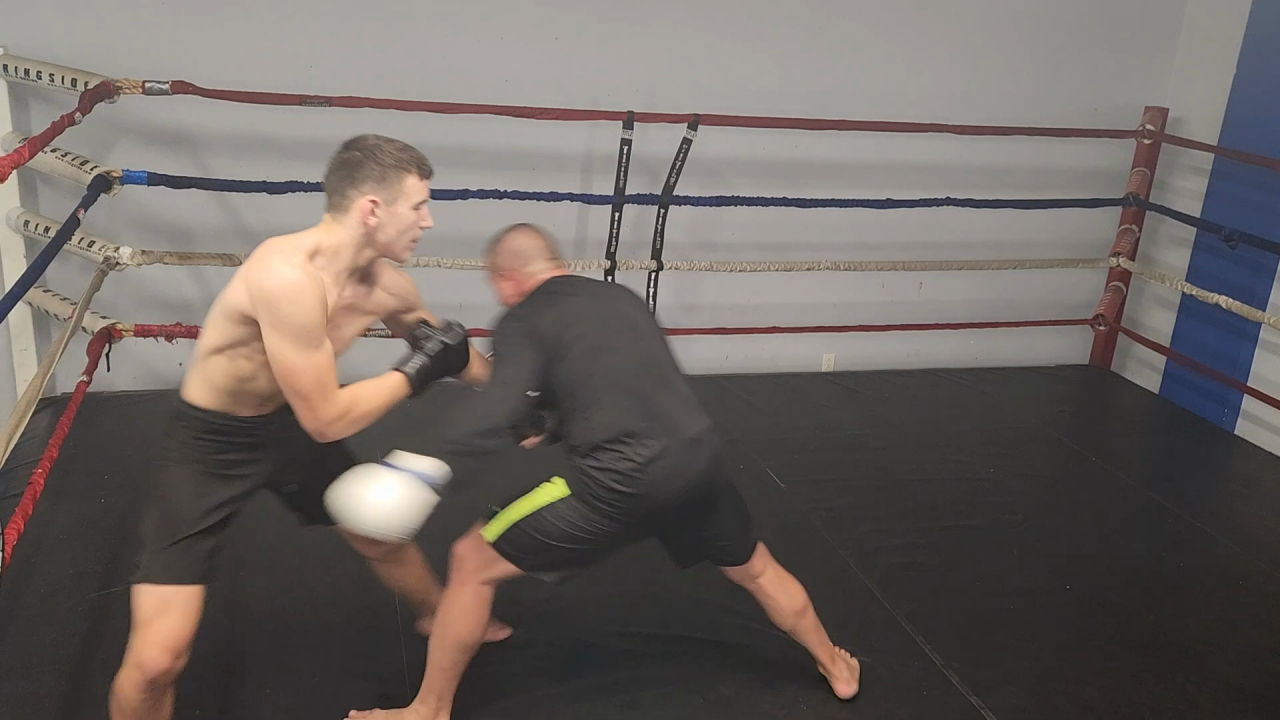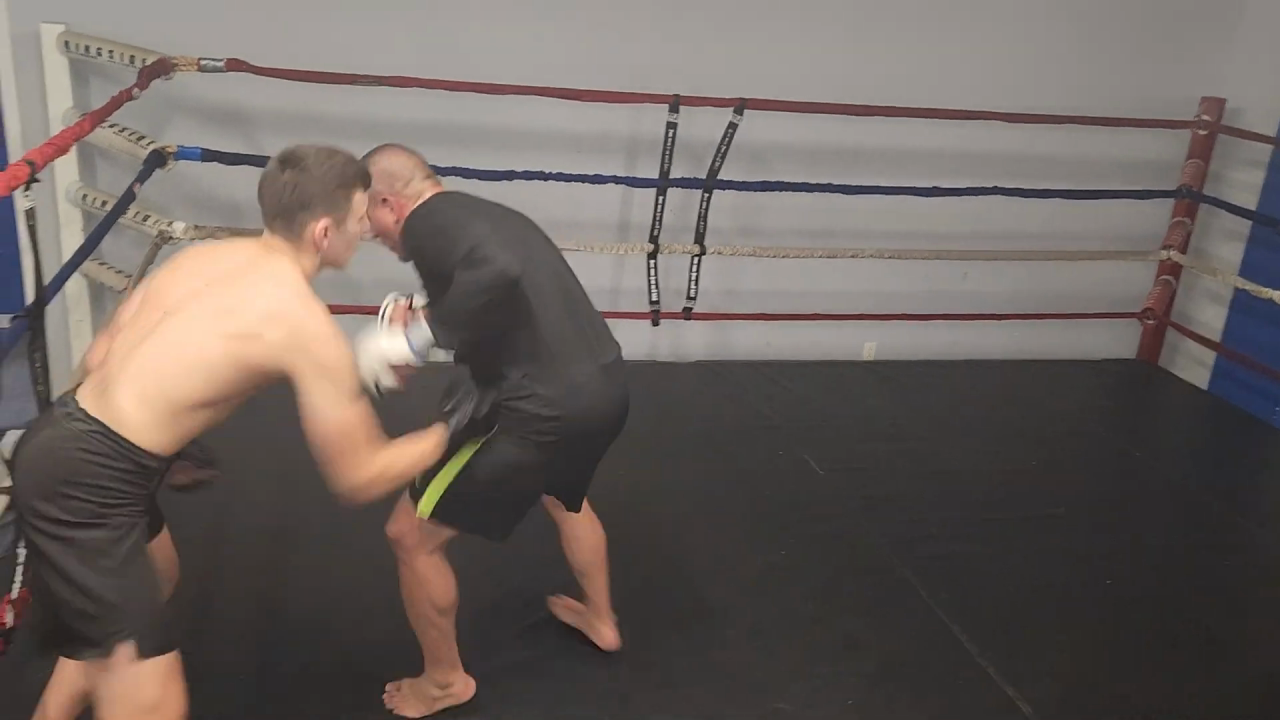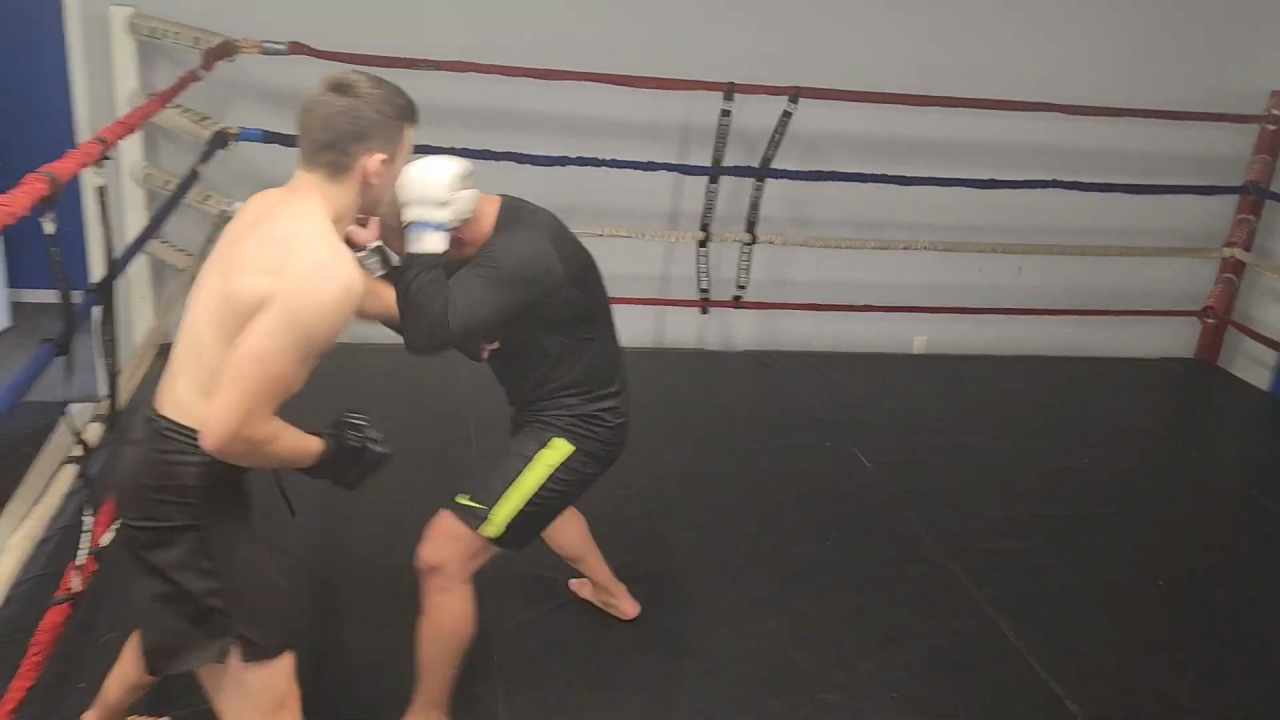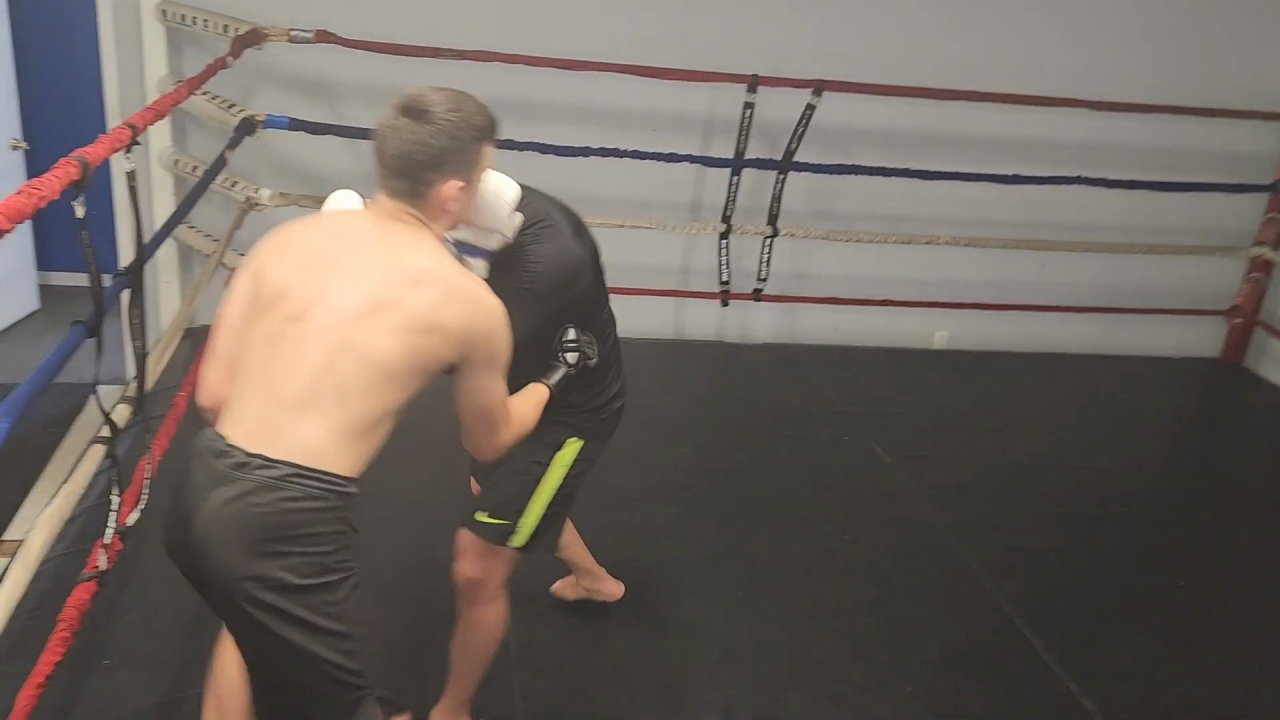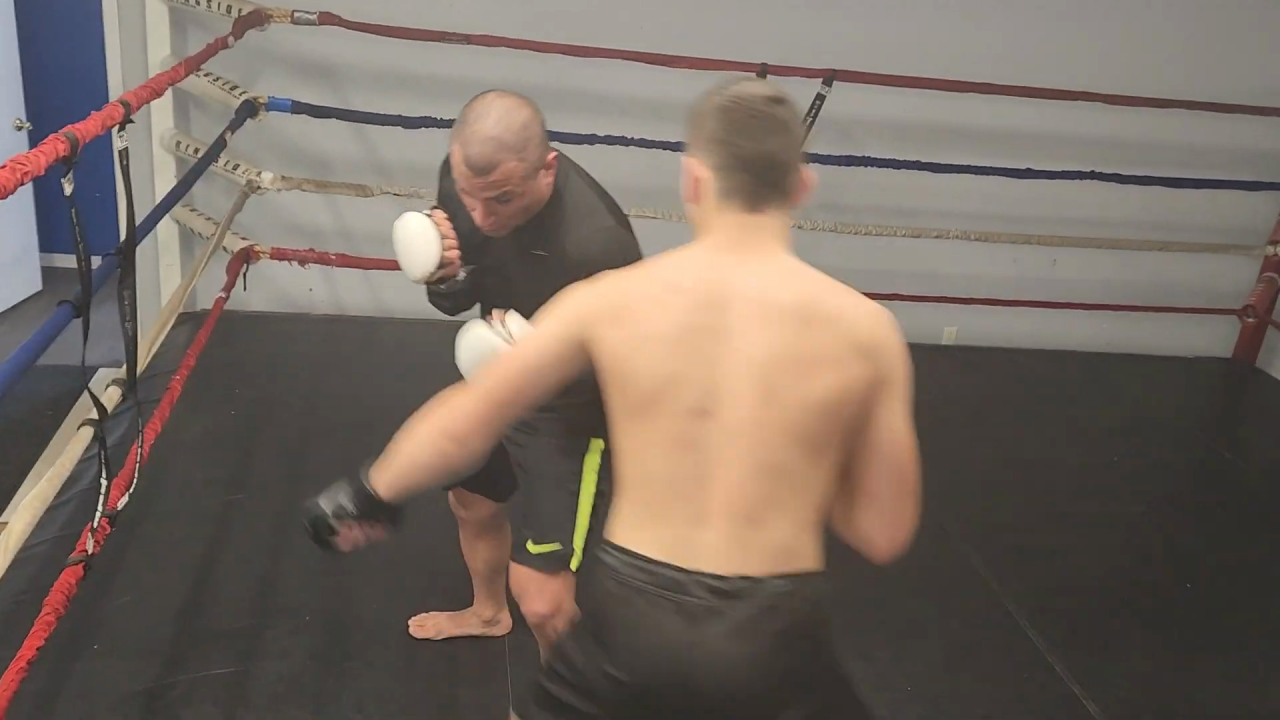
dt=0.4s
person 1, frame 1
left shoulder: (385, 285)
right shoulder: (285, 279)
left elbow: (442, 343)
right elbow: (326, 421)
right wrist: (418, 369)
left hip: (280, 430)
right hip: (203, 442)
left knee: (387, 539)
right knee: (157, 656)
left ankle: (433, 617)
person 1, frame 2
left shoulder: (198, 258)
right shoulder: (306, 328)
right elbow: (359, 479)
right wrist: (449, 430)
left hip: (57, 445)
right hip: (88, 484)
left knee: (150, 580)
person 1, frame 3
left shoulder: (267, 207)
right shoulder: (328, 273)
right elbow: (228, 429)
right wrist: (329, 454)
left hip: (157, 452)
right hip: (194, 476)
left knee: (172, 599)
person 1, frame 4
left shoulder: (285, 241)
right shoulder: (472, 306)
right elbow: (489, 441)
right wrist: (553, 380)
left hip: (200, 493)
right hip: (298, 536)
left knee: (251, 627)
person 1, frame 5
left shoulder: (613, 301)
right shoulder: (867, 332)
left elbow: (463, 417)
right elbow: (885, 535)
left wrist: (368, 492)
left hip: (635, 619)
right hip: (776, 642)
person 2, frame 1
left shoulder: (522, 322)
right shoulder: (622, 300)
left elbow: (500, 407)
left hip: (623, 480)
right hip: (697, 460)
left knee: (472, 563)
right knee: (751, 566)
right ankle: (834, 670)
person 2, frame 2
left shoulder: (433, 224)
right shoulder: (497, 219)
left elbow: (498, 271)
left wrist: (424, 331)
right wrist: (426, 319)
left hip: (543, 408)
right hip: (603, 390)
left knee: (412, 534)
right knee: (564, 498)
right ankle: (599, 618)
person 2, frame 3
left shoulder: (525, 252)
right shoulder: (496, 222)
left elbow: (439, 328)
right elbow: (433, 317)
left wrist: (427, 238)
left hip: (576, 422)
right hip: (556, 407)
left knee: (443, 557)
right knee: (533, 500)
right ankle: (613, 593)
person 2, frame 4
left shoulder: (552, 253)
left wrist: (471, 253)
left hip: (569, 407)
right hip: (521, 394)
left knee: (475, 571)
right knee: (491, 492)
right ankle: (593, 579)
person 2, frame 5
left shoulder: (594, 243)
right shoulder: (462, 181)
right elbow: (454, 303)
right wrist: (445, 274)
left hip: (570, 416)
left knee: (543, 602)
right knee: (472, 507)
right ankle: (488, 613)
